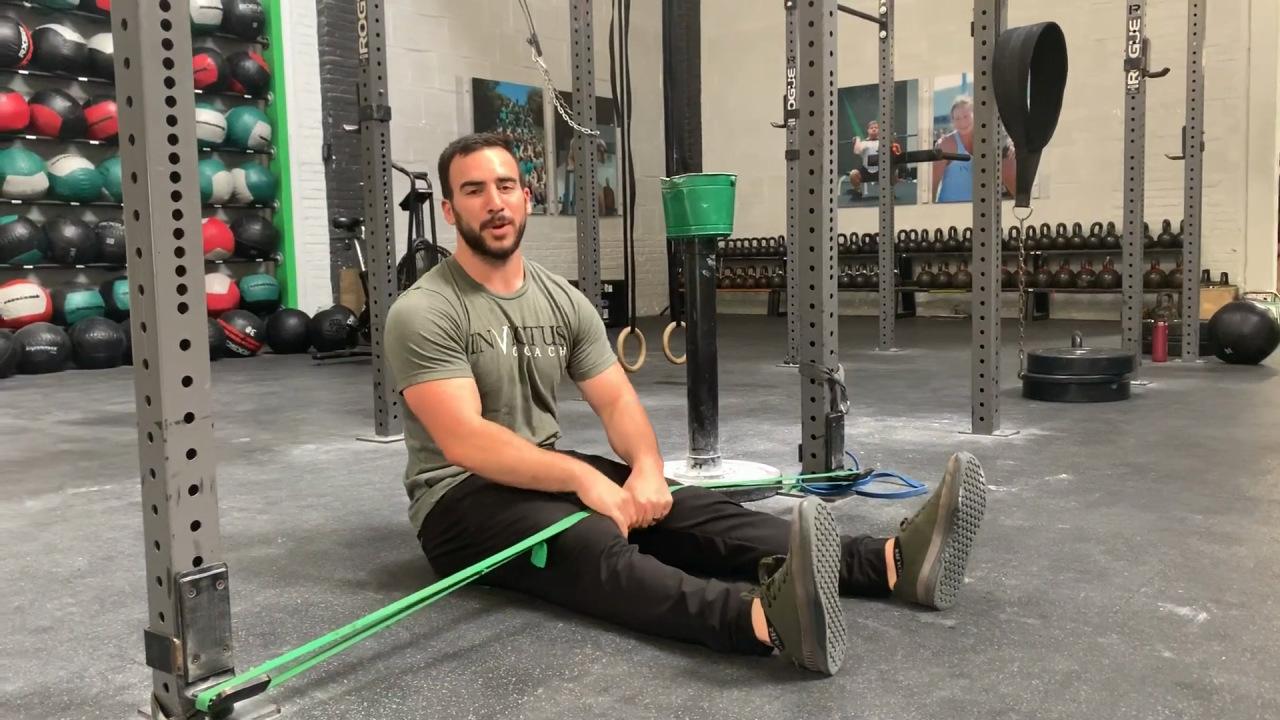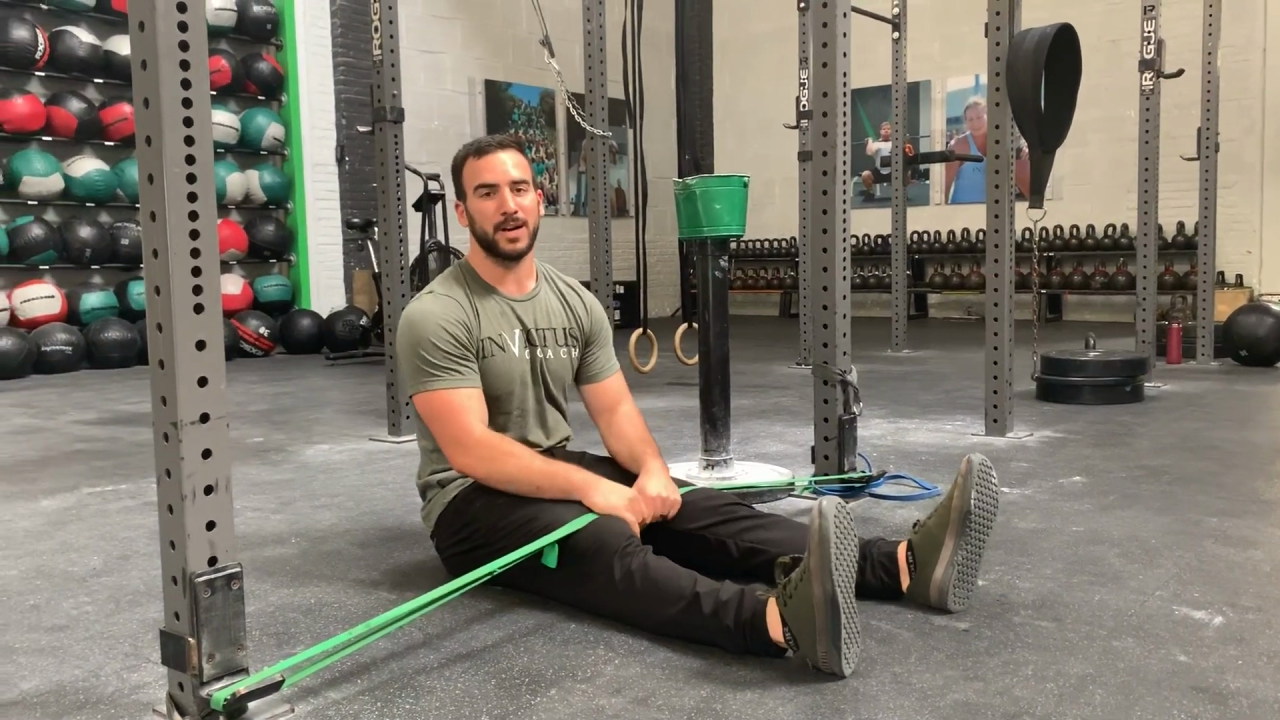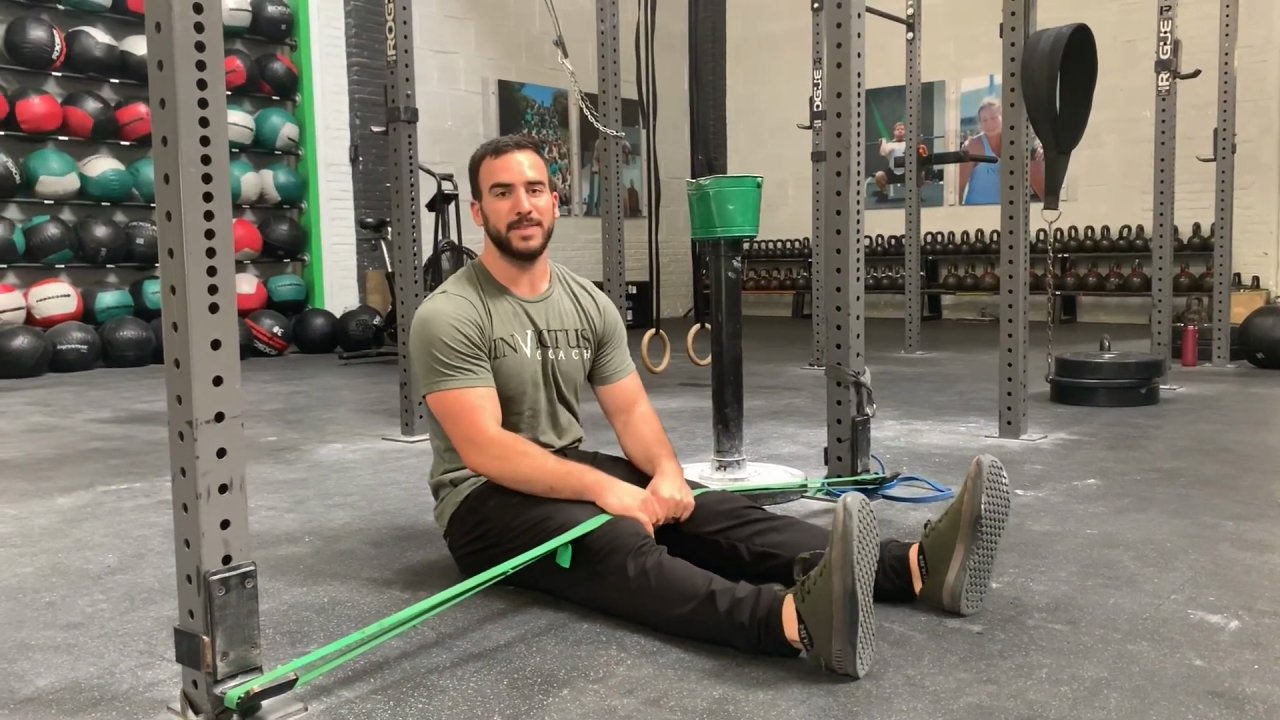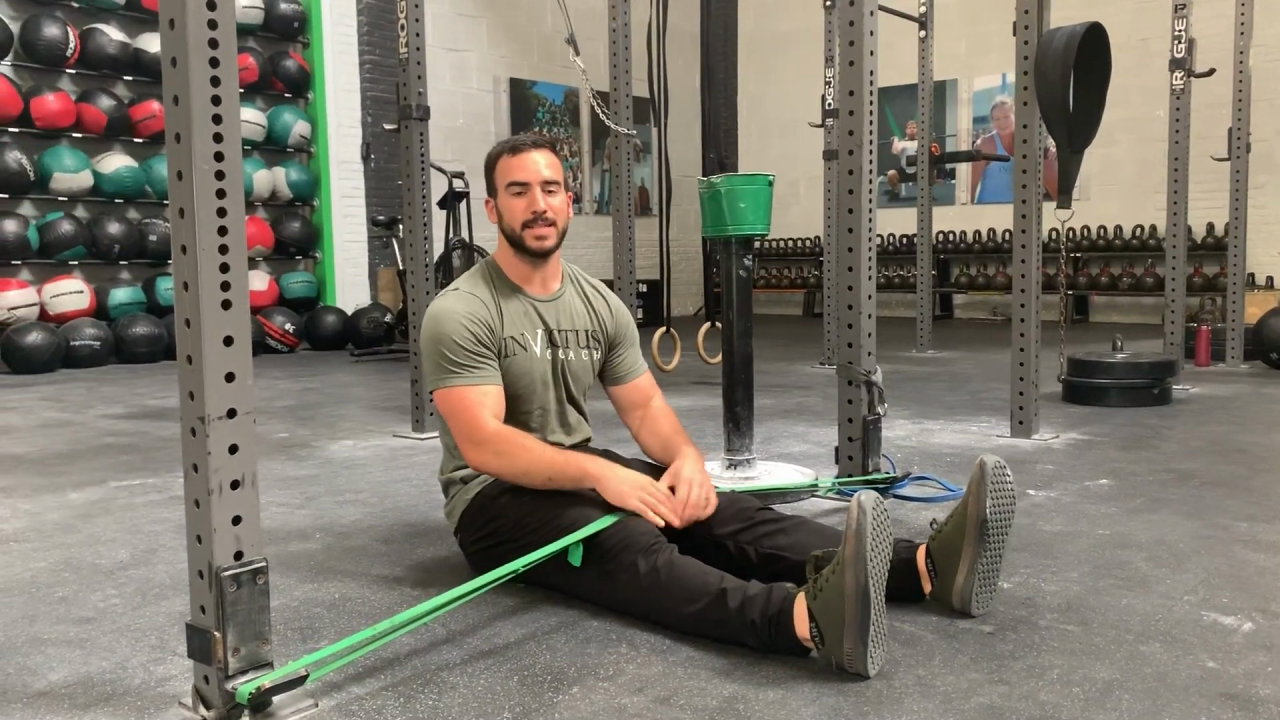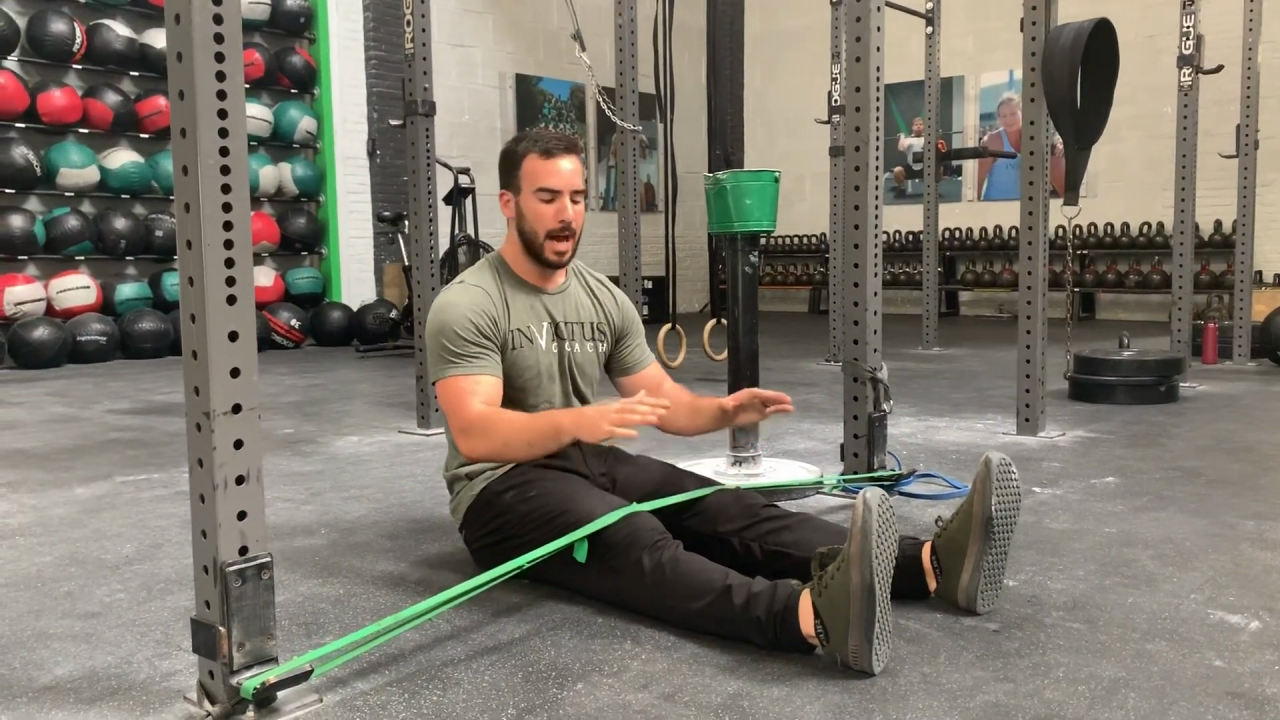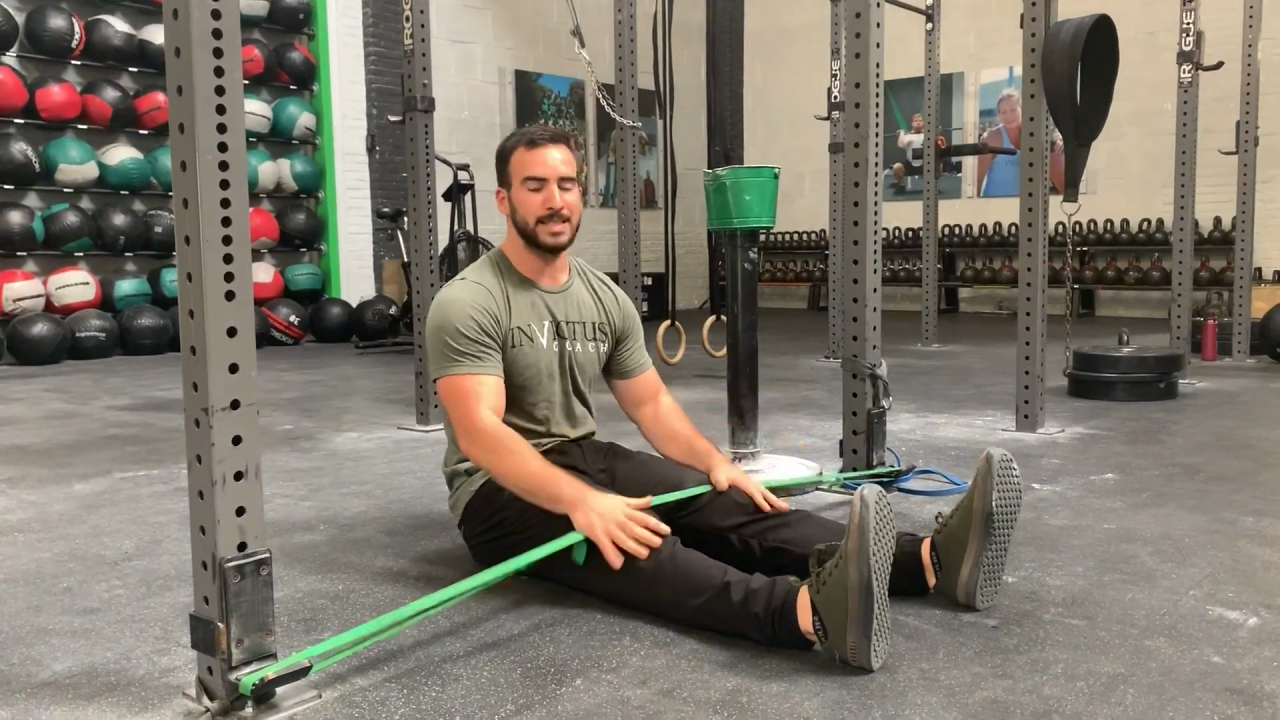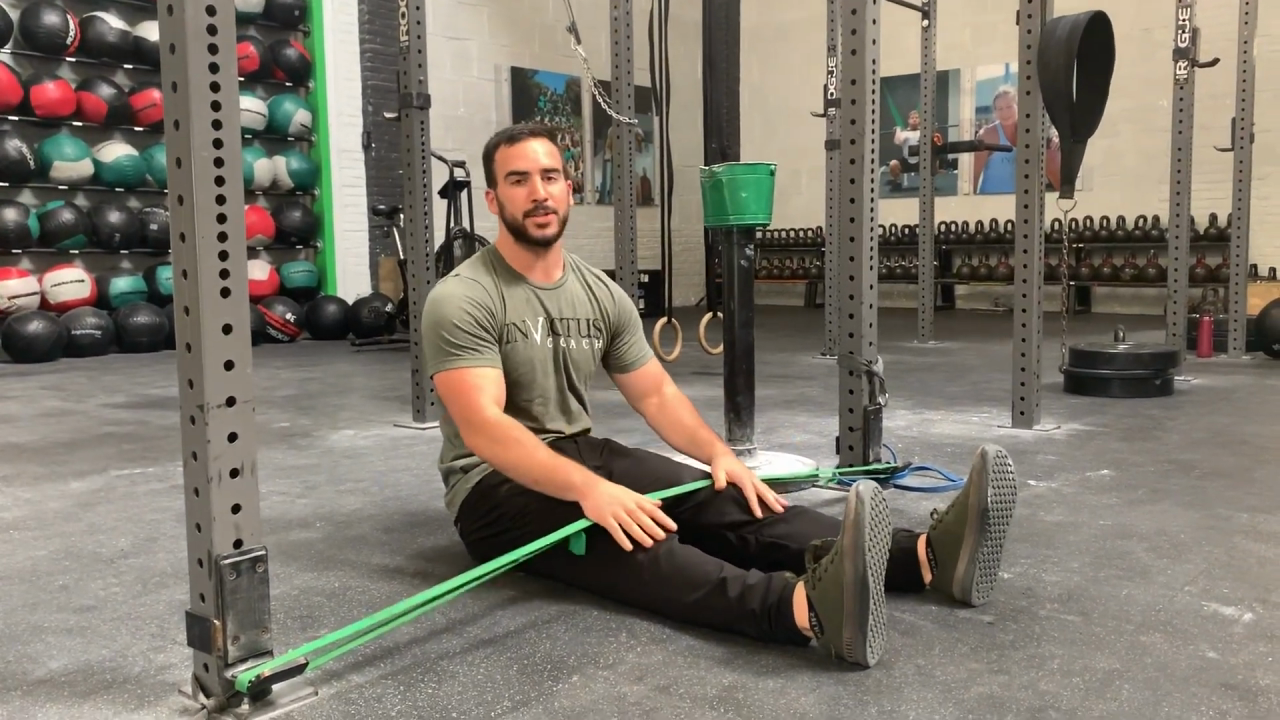
dt=0.3s
person 1, frame 1
left shoulder: (562, 298)
right shoulder: (423, 312)
left elbow: (617, 401)
right elbow: (465, 441)
left wrist: (647, 468)
right wrist: (583, 478)
left hip: (544, 474)
right hip: (460, 498)
left knee: (689, 510)
right knee: (594, 546)
left ankle: (889, 561)
right ankle: (763, 618)
person 1, frame 2
left shoulder: (574, 301)
right shoulder: (436, 317)
left elbow: (613, 409)
right elbow: (470, 450)
left wrist: (651, 469)
right wrist: (588, 486)
left hip: (555, 473)
right hip: (473, 501)
left knee: (702, 511)
right knee: (606, 545)
left ankle: (903, 563)
right ankle: (778, 619)
person 1, frame 3
left shoulder: (589, 302)
right shoulder: (449, 316)
left elbow: (630, 409)
right elbow: (484, 449)
left wrist: (665, 471)
right wrist: (601, 488)
left hip: (569, 471)
right hip: (485, 501)
left knee: (714, 514)
right knee: (620, 544)
left ankle: (916, 566)
right ankle: (793, 620)
person 1, frame 4
left shoulder: (599, 302)
right shoulder: (461, 313)
left elbow: (645, 407)
right elbow: (483, 444)
left wrist: (685, 460)
right wrist: (602, 472)
left hip: (579, 472)
right hip: (497, 496)
left knee: (723, 514)
right knee: (630, 544)
left ankle: (922, 566)
right ankle: (806, 617)
person 1, frame 5
left shoulder: (604, 298)
right shoulder: (466, 305)
left elbow: (659, 394)
right elbow: (474, 433)
left wrist: (720, 409)
right wrist: (579, 421)
left hip: (587, 463)
right hip: (502, 490)
left knee: (726, 511)
right knee: (634, 539)
left ankle: (928, 563)
right ankle: (811, 615)
person 1, frame 6
left shoulder: (605, 297)
right shoulder: (467, 303)
left elbow: (650, 402)
right elbow: (480, 435)
left wrist: (715, 460)
right wrist: (579, 501)
left hip: (586, 456)
right hip: (502, 492)
left knee: (726, 507)
right knee: (637, 544)
left ankle: (928, 560)
right ankle: (808, 612)
person 1, frame 7
left shoulder: (600, 292)
right shoulder: (462, 299)
left elbow: (655, 393)
right elbow: (483, 427)
left wrist: (719, 453)
right wrist: (589, 489)
left hip: (581, 452)
right hip: (495, 486)
left knee: (720, 503)
right knee: (632, 536)
left ankle: (924, 556)
right ankle: (804, 607)
